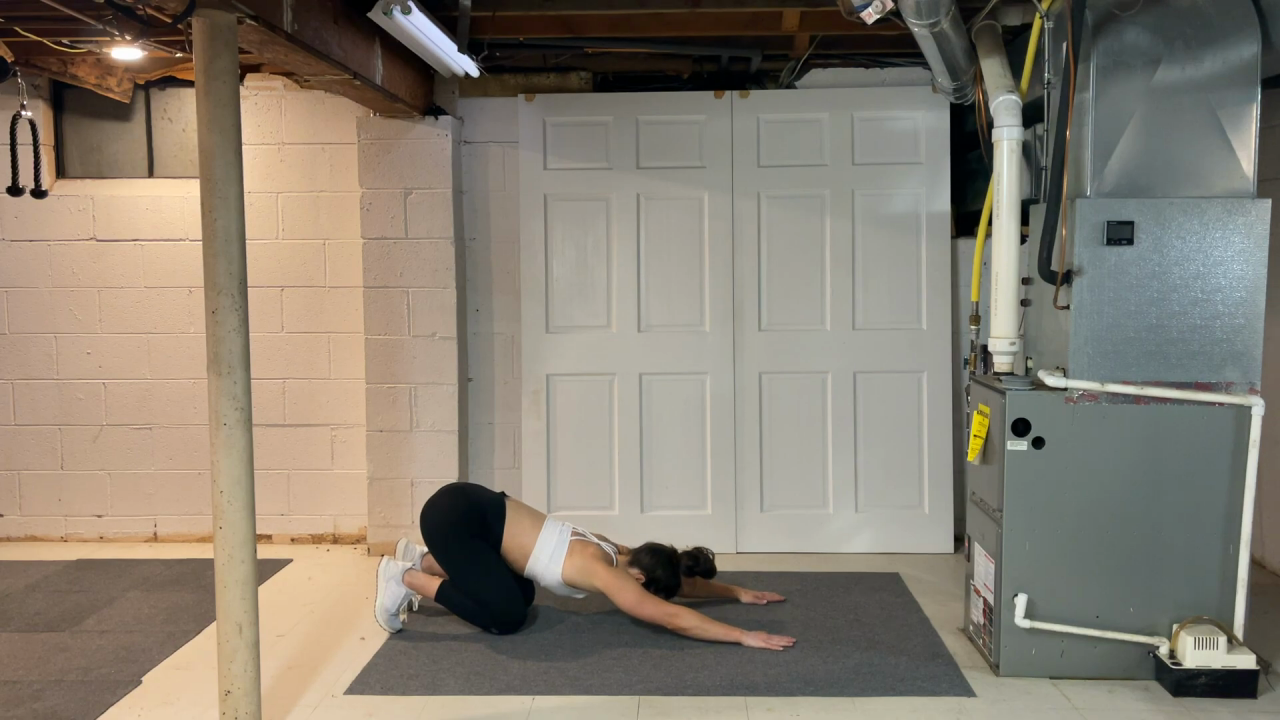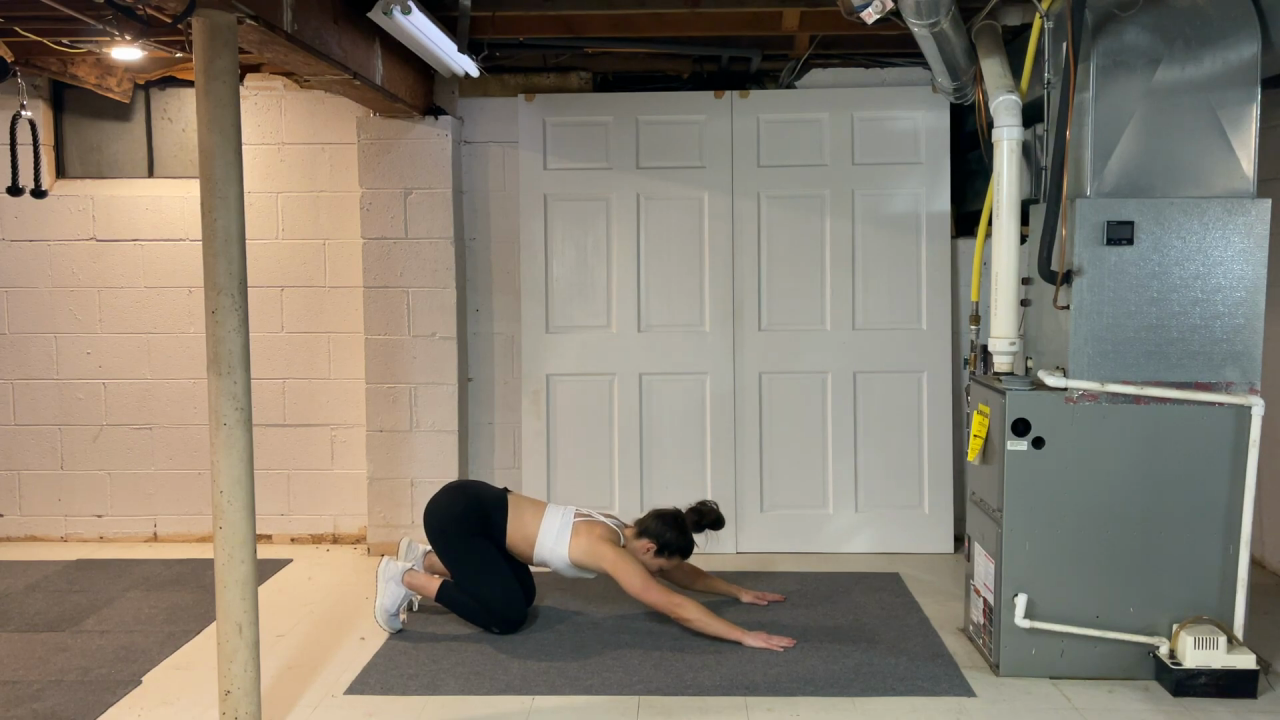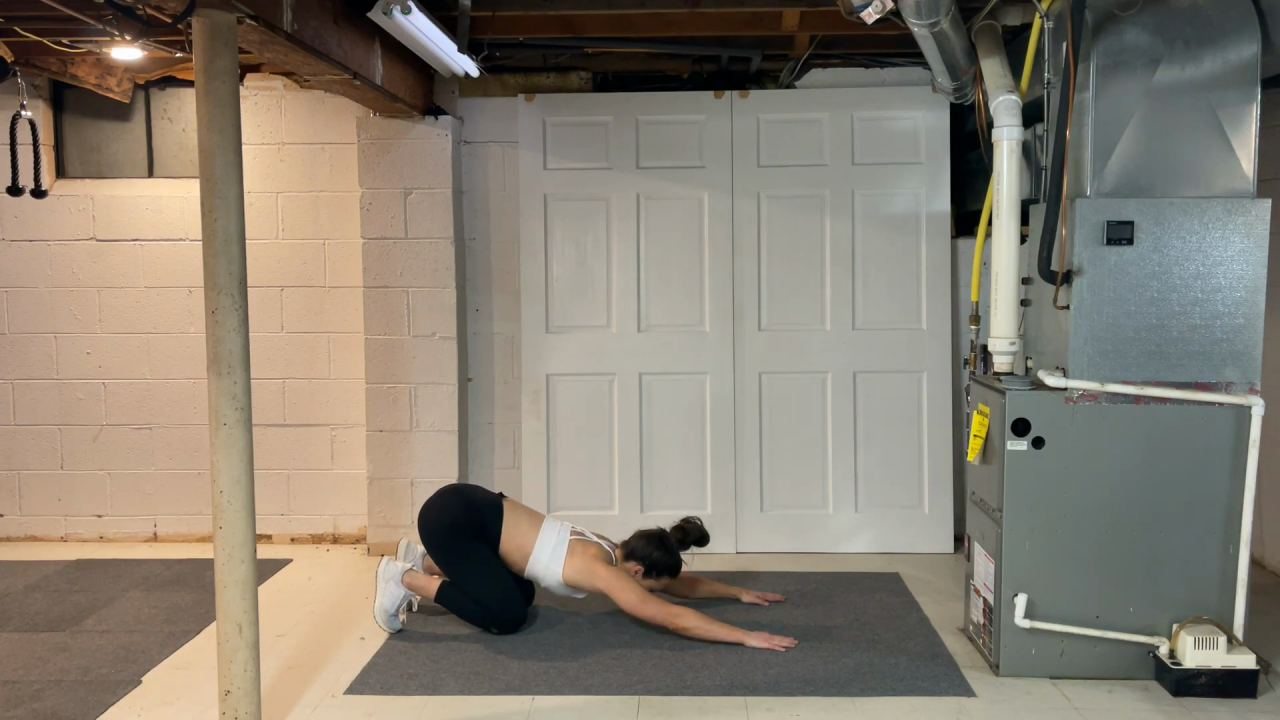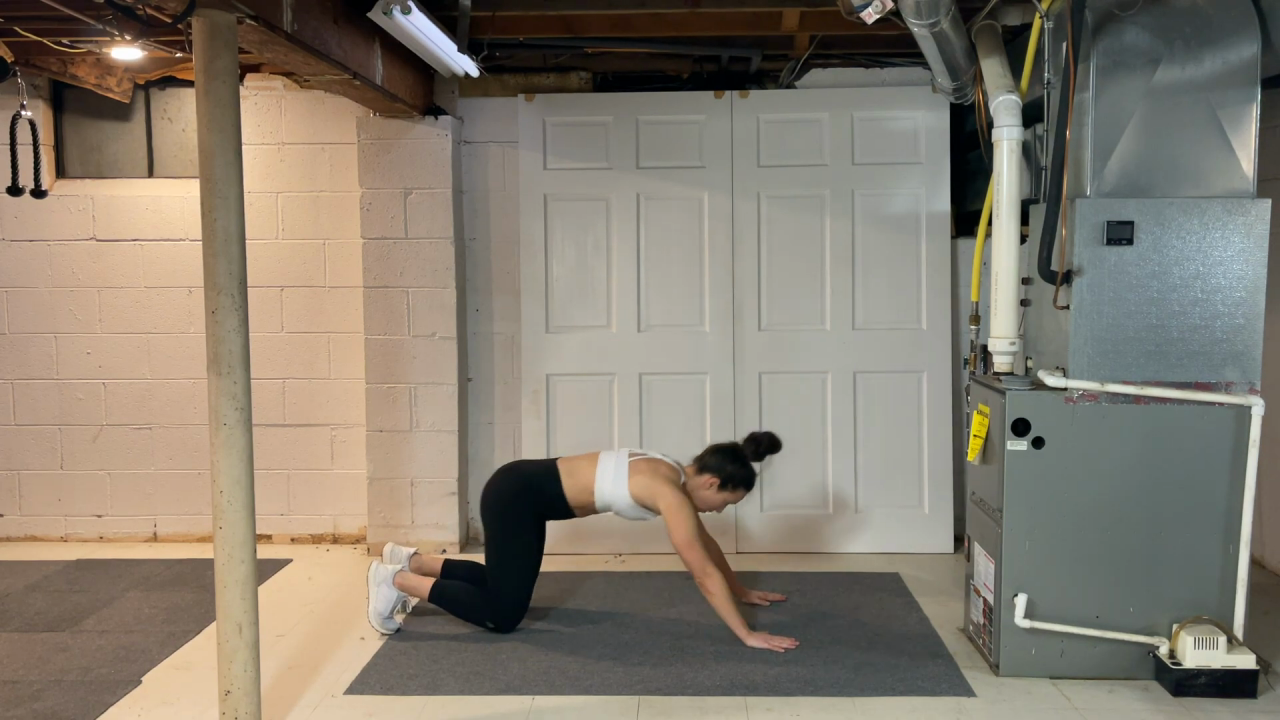
dt=0.5s
person 1, frame 1
left shoulder: (618, 555)
right shoulder: (605, 572)
left elbow: (682, 581)
right elbow: (674, 618)
left wrist: (740, 592)
right wrist: (744, 636)
left hip: (476, 508)
right hip: (455, 515)
left knee: (521, 596)
right knee: (507, 617)
left ankle: (422, 560)
right ankle: (405, 579)
person 1, frame 2
left shoulder: (620, 533)
right shoulder: (611, 551)
left elbow: (682, 573)
right elbow: (676, 606)
left wrist: (740, 592)
right wrist: (745, 636)
left hip: (477, 505)
right hip: (457, 513)
left knee: (523, 595)
right knee: (507, 617)
left ankle: (425, 558)
right ankle: (405, 578)
person 1, frame 3
left shoulder: (615, 554)
right shoulder: (602, 571)
left elbow: (681, 582)
right elbow: (675, 617)
left wrist: (740, 593)
right wrist: (747, 636)
left hip: (474, 509)
right hip: (450, 517)
left knee: (521, 596)
right knee: (506, 617)
left ankle: (424, 560)
right ankle: (405, 578)
person 1, frame 4
left shoulder: (676, 478)
right shoulder: (667, 488)
left elbow: (702, 539)
right elbow: (703, 571)
left wrist: (742, 591)
right wrist: (748, 634)
left hip: (524, 490)
right hip: (517, 496)
left knee: (507, 586)
right knee: (502, 615)
left ankle: (409, 559)
right ankle: (396, 581)
